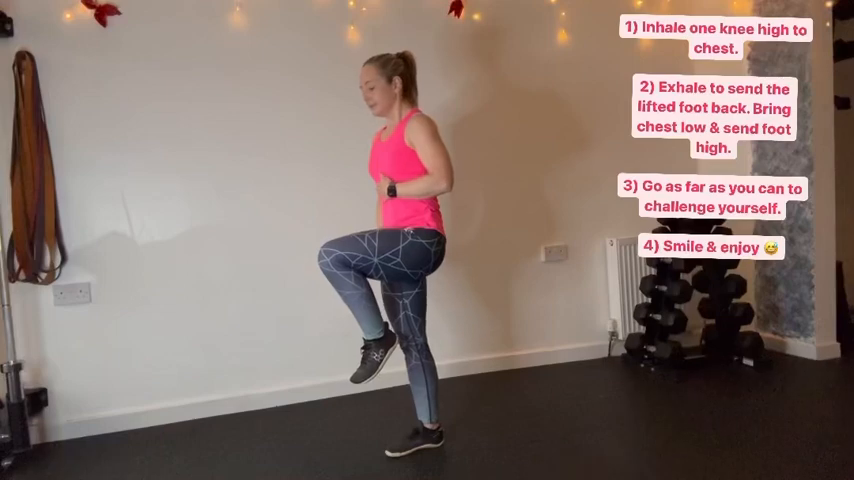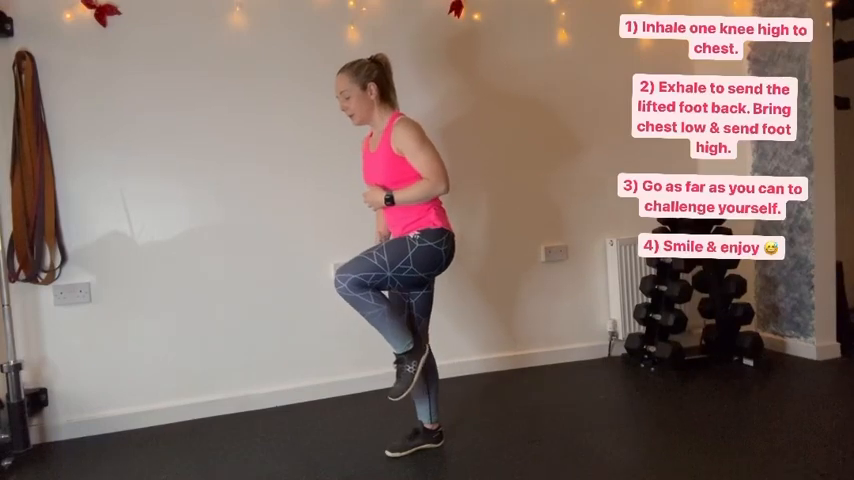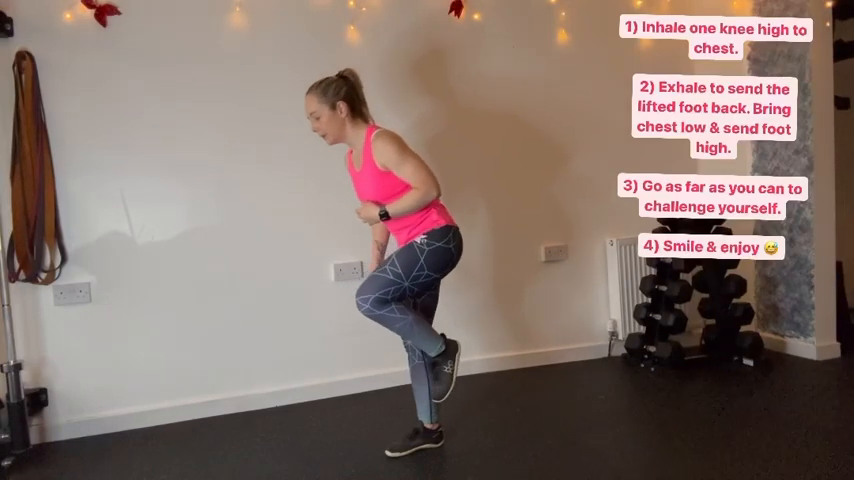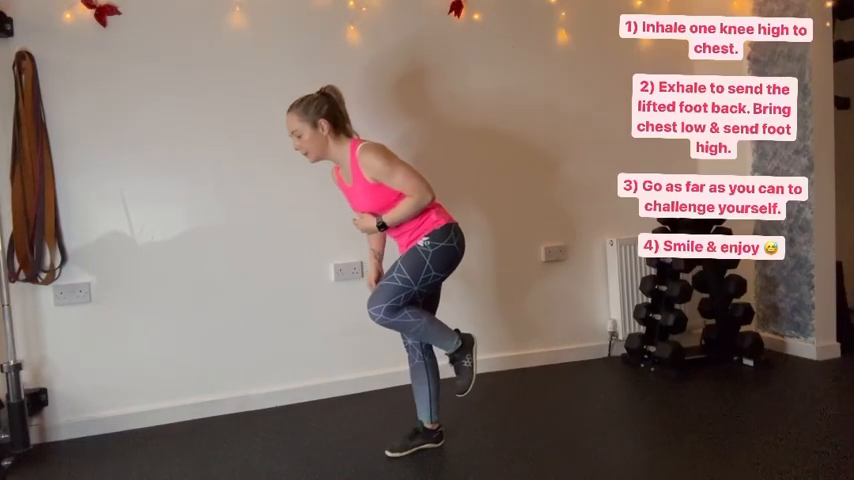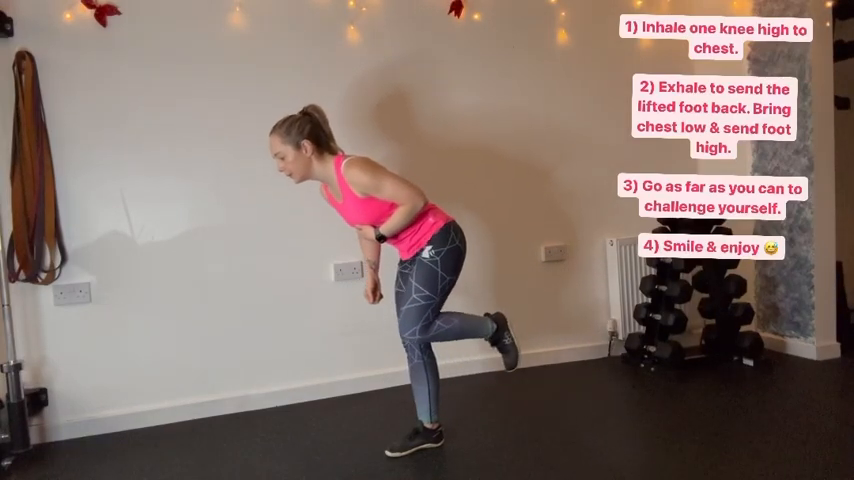
dt=0.7s
person 1, frame 1
left shoulder: (418, 125)
right shoulder: (381, 137)
left elbow: (442, 180)
left wrist: (393, 189)
right wrist: (374, 256)
left hip: (420, 241)
right hip: (400, 247)
left knee: (332, 255)
right knee: (412, 342)
left ankle: (377, 338)
right ankle: (429, 428)
person 1, frame 2
left shoulder: (403, 129)
right shoulder: (370, 142)
left elbow: (439, 183)
left wrist: (387, 196)
right wrist: (380, 255)
left hip: (429, 241)
right hip: (410, 247)
left knee: (348, 279)
right knee: (414, 342)
left ankle: (406, 351)
right ankle: (429, 428)
person 1, frame 3
left shoulder: (382, 142)
right shoulder: (352, 158)
left elbow: (429, 189)
left wrist: (381, 211)
right wrist: (377, 259)
left hip: (436, 240)
right hip: (417, 249)
left knee: (369, 298)
right knee: (414, 342)
left ankle: (442, 350)
right ankle: (429, 429)
person 1, frame 4
left shoulder: (368, 155)
right shoulder: (340, 172)
left elbow: (423, 194)
left wrist: (379, 222)
right wrist: (375, 263)
left hip: (438, 239)
right hip: (418, 249)
left knee: (382, 307)
right knee: (414, 341)
left ankle: (458, 345)
right ankle: (429, 428)
person 1, frame 5
left shoulder: (354, 171)
right shoulder: (327, 188)
left elbow: (416, 200)
left wrist: (380, 233)
right wrist: (371, 273)
left hip: (439, 242)
right hip: (412, 255)
left knee: (415, 328)
right knee: (413, 343)
left ankle: (493, 328)
right ankle: (429, 428)
